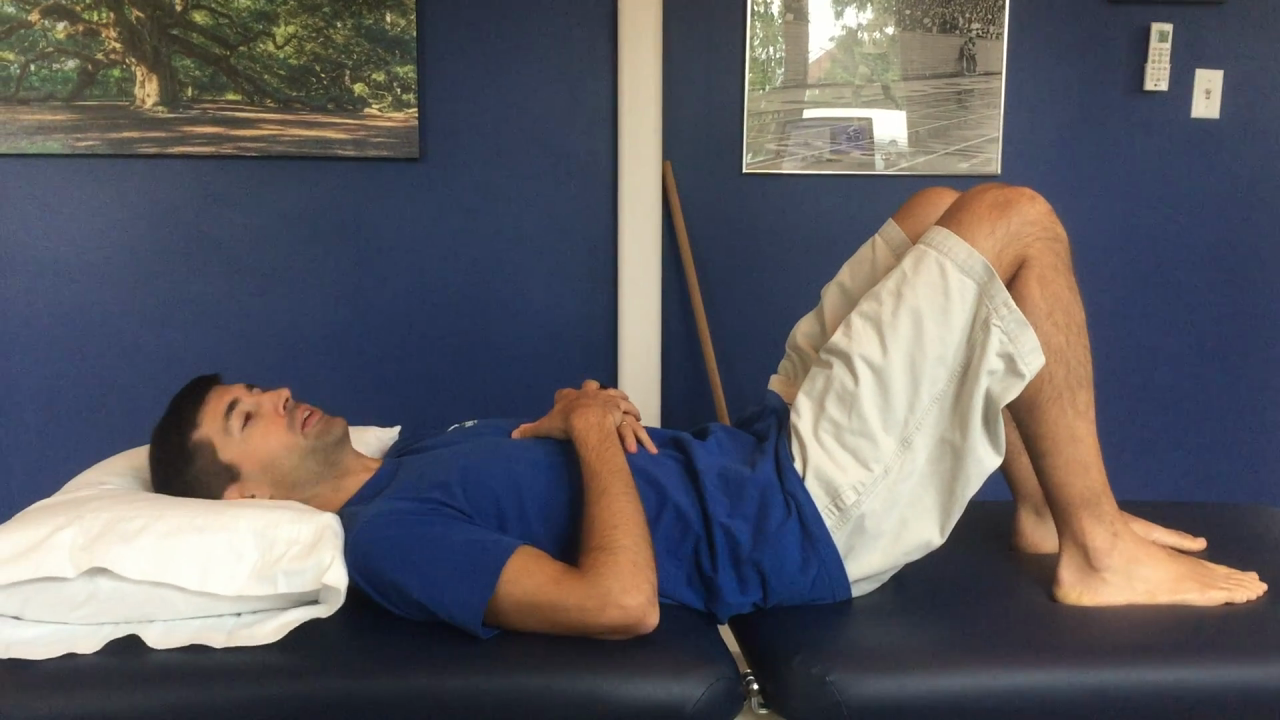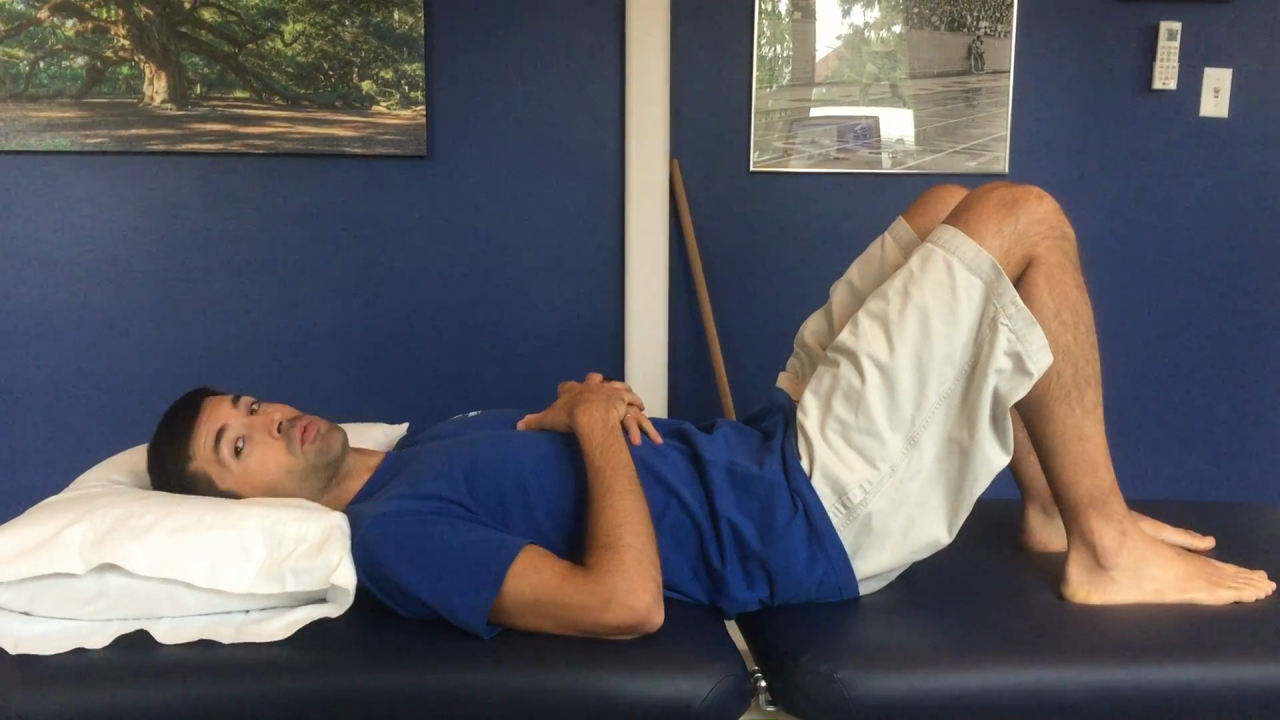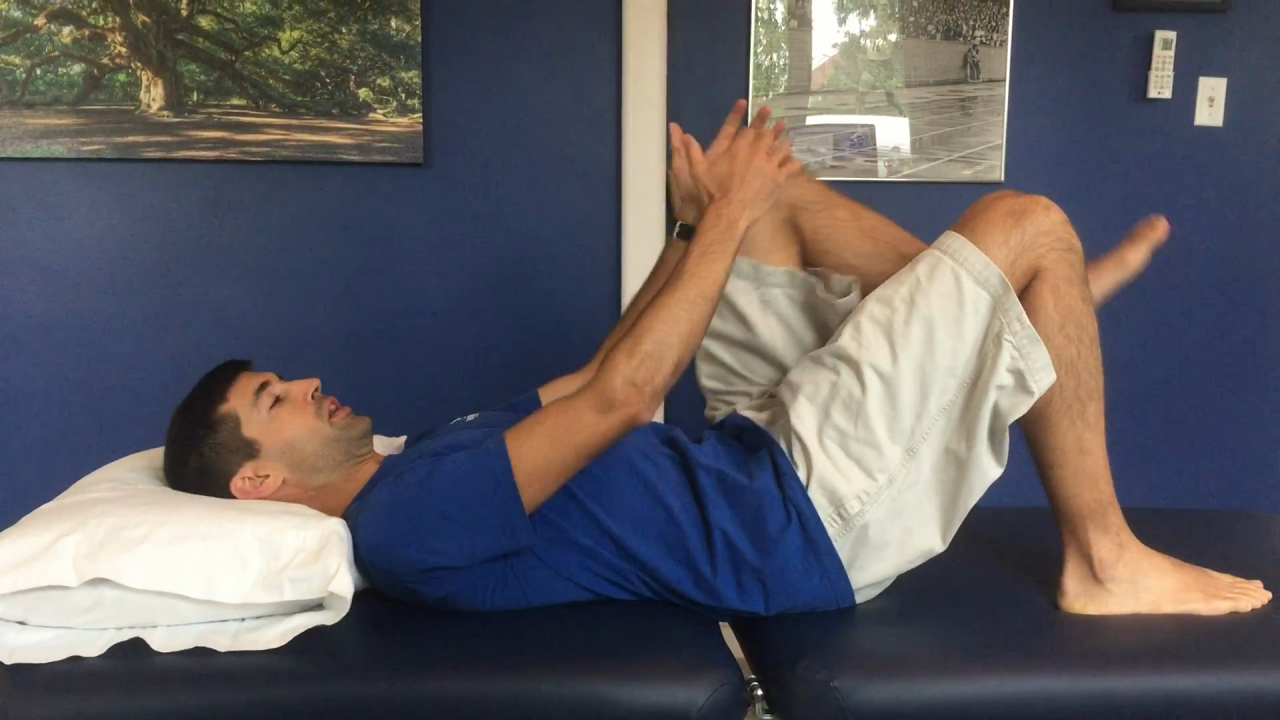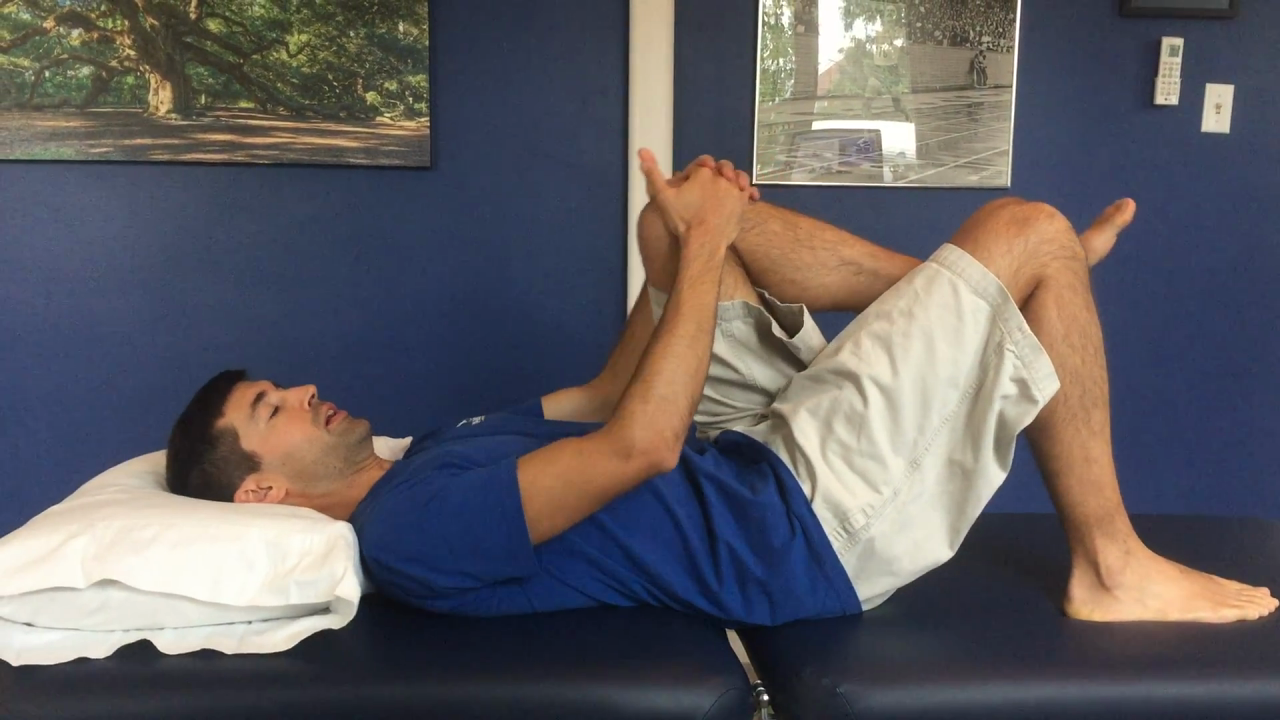
dt=1s
person 1, frame 1
left shoulder: (409, 457)
right shoulder: (388, 536)
right elbow: (623, 605)
left wrist: (576, 415)
right wrist: (593, 429)
left hip: (764, 446)
right hip: (807, 518)
left knee: (942, 208)
right knee: (1015, 220)
left ankle: (1046, 508)
right ankle: (1100, 552)
person 1, frame 2
left shoulder: (413, 454)
right shoulder: (393, 533)
right elbow: (625, 603)
left wrist: (588, 403)
right wrist: (597, 427)
left hip: (772, 442)
right hip: (814, 513)
left knee: (954, 207)
right knee: (1021, 217)
left ankle: (1056, 505)
right ankle: (1108, 552)
person 1, frame 3
left shoulder: (420, 464)
right shoulder: (412, 521)
left elbow: (600, 376)
right elbow: (623, 392)
left wrist: (708, 219)
right wrist: (730, 215)
left hip: (754, 456)
right hip: (808, 518)
left knee: (769, 185)
right knee: (1024, 224)
left ankle: (1029, 332)
right ankle: (1106, 559)
person 1, frame 4
left shoulder: (426, 462)
right shoulder: (415, 531)
left elbow: (604, 401)
right elbow: (643, 439)
left wrist: (686, 241)
right wrist: (706, 241)
left hip: (754, 462)
right hip: (807, 525)
left knee: (675, 217)
right knee: (1025, 229)
left ankle: (990, 305)
right ankle: (1113, 567)
